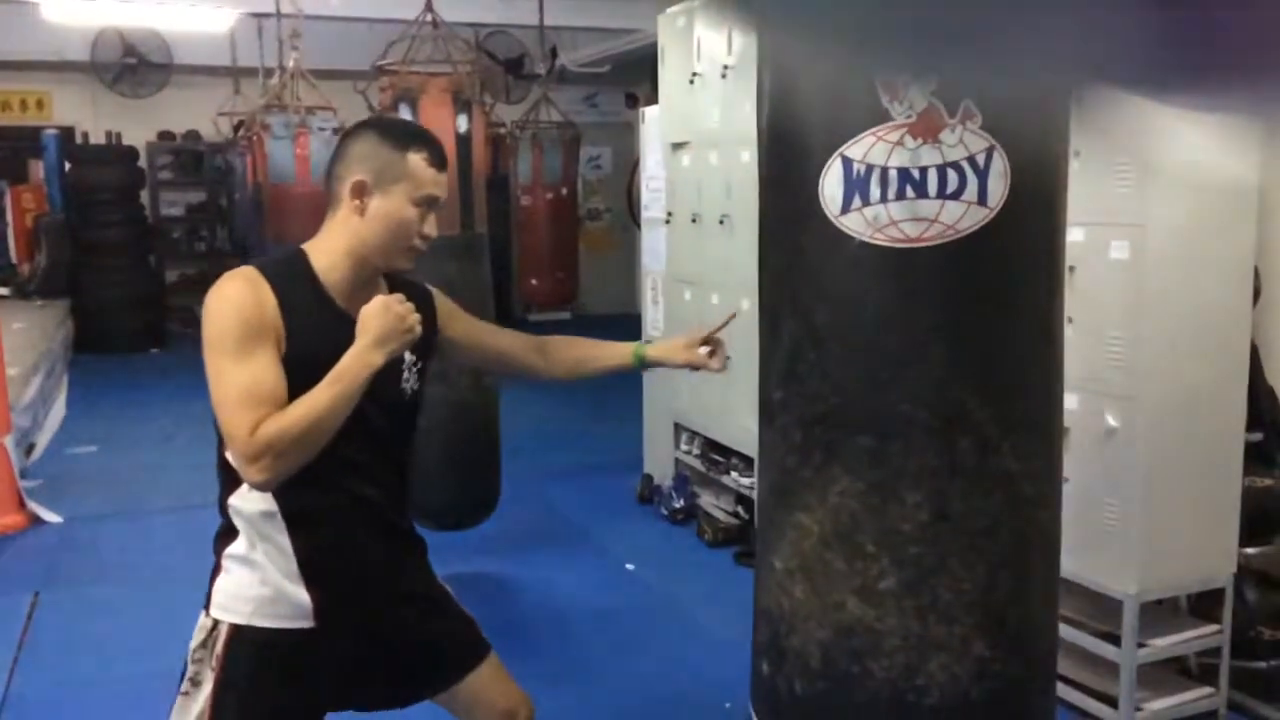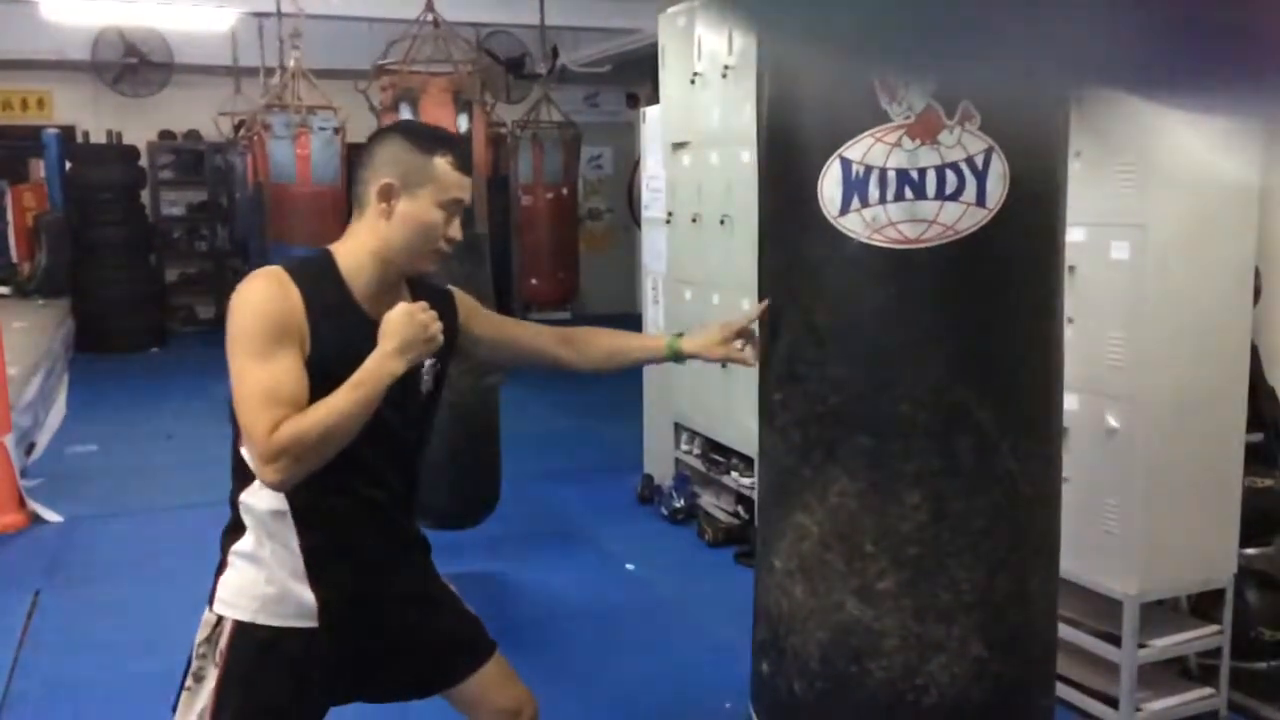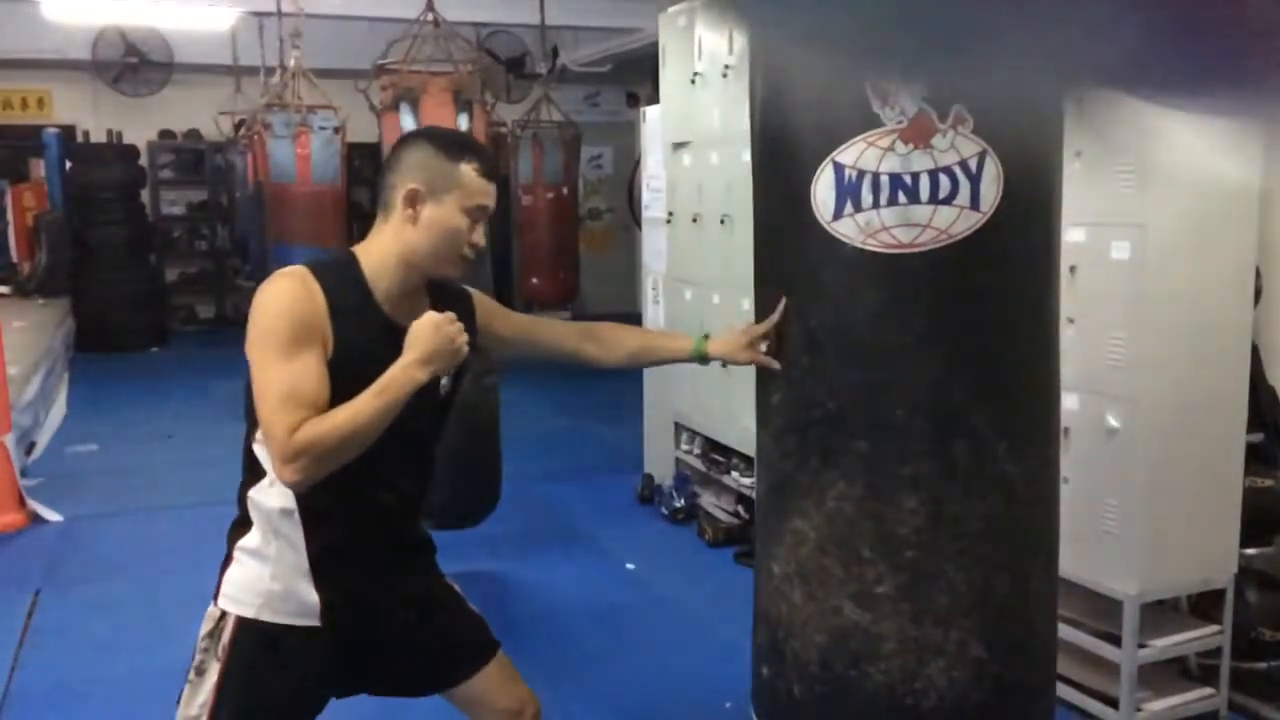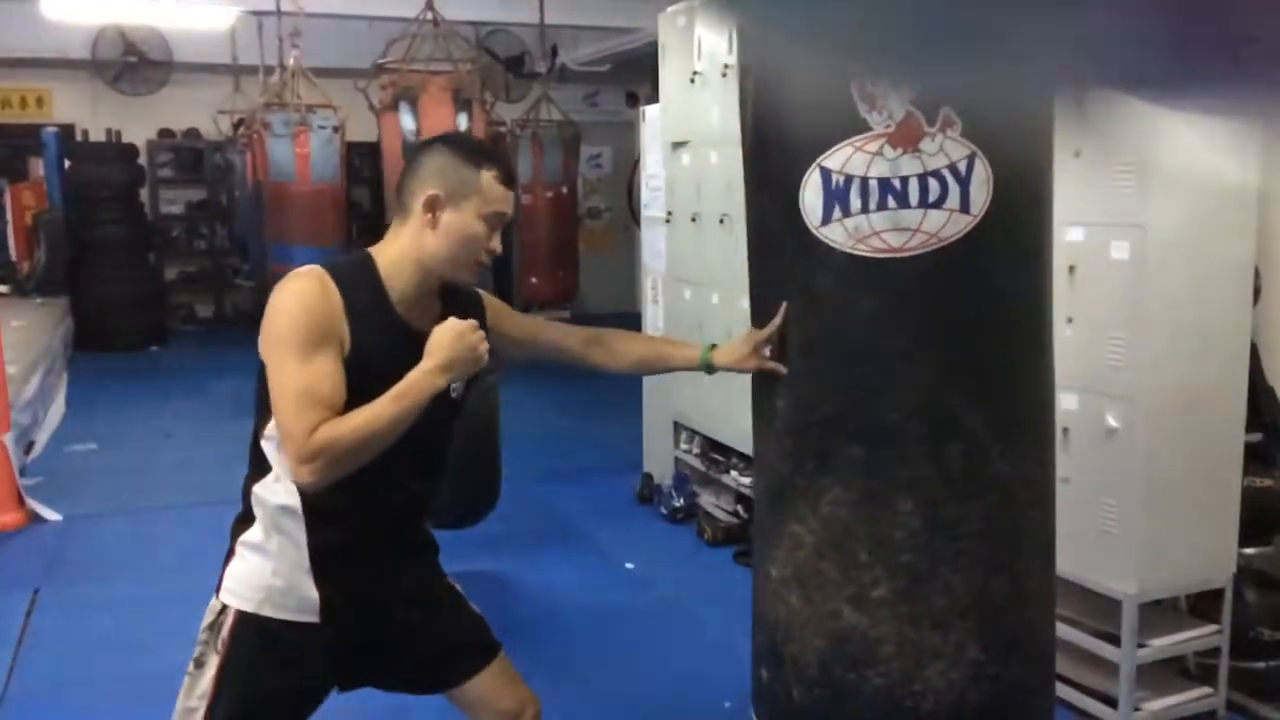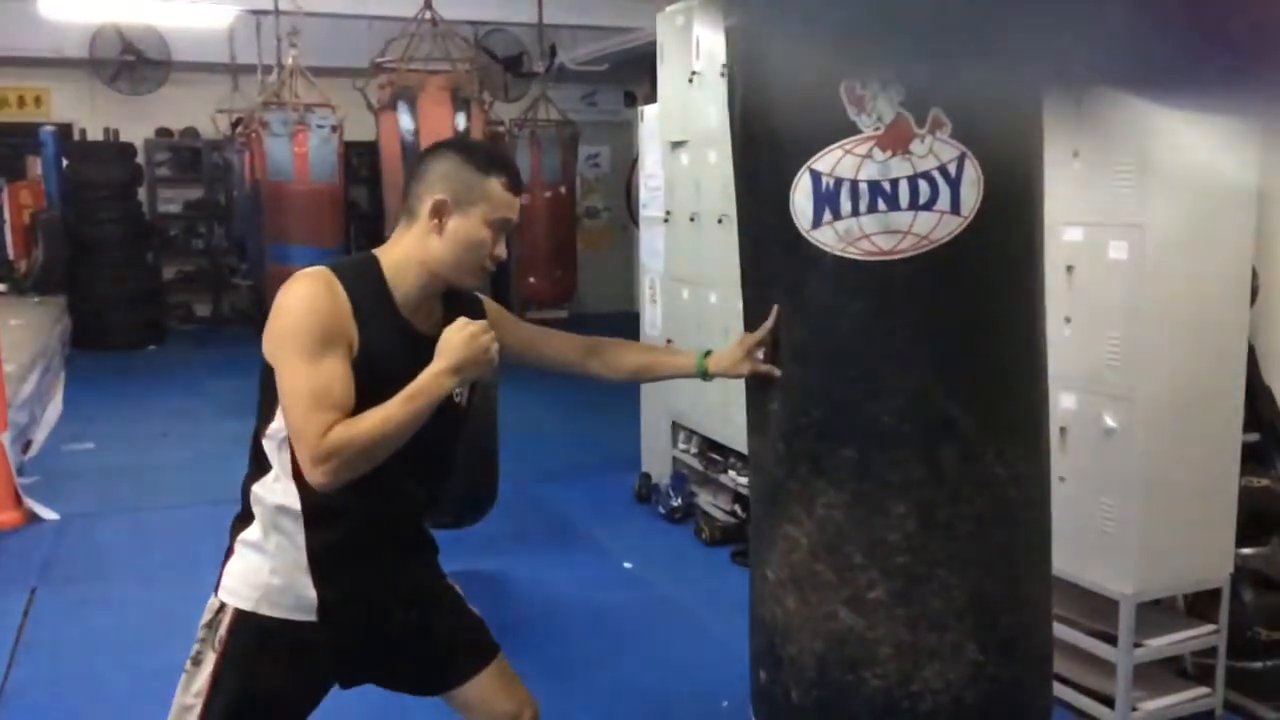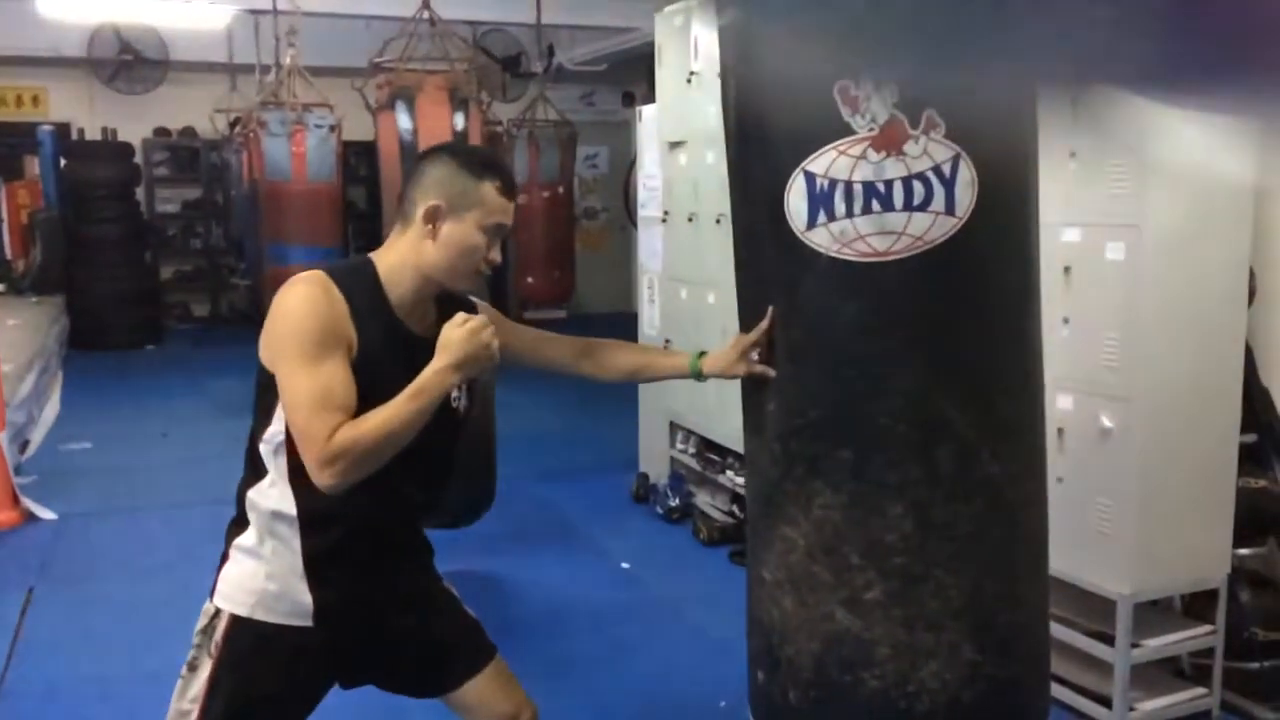
dt=0.2s
person 1, frame 1
left shoulder: (417, 304)
right shoulder: (249, 297)
left elbow: (534, 354)
right elbow: (261, 460)
left wrist: (651, 352)
right wrist: (368, 353)
left hip: (390, 576)
right hip: (273, 603)
person 1, frame 2
left shoulder: (439, 306)
right shoulder: (274, 296)
left elbow: (562, 345)
right elbow: (278, 460)
left wrist: (685, 345)
right wrist: (389, 359)
left hip: (394, 574)
right hip: (279, 600)
person 1, frame 3
left shoulder: (457, 309)
right shoulder: (297, 296)
left elbow: (587, 341)
right elbow: (296, 460)
left wrist: (710, 347)
right wrist: (414, 366)
left hip: (397, 570)
right hip: (283, 596)
person 1, frame 4
left shoulder: (467, 311)
right shoulder: (312, 297)
left elbow: (592, 346)
right elbow: (312, 461)
left wrist: (714, 355)
right wrist: (434, 372)
left hip: (400, 568)
right hip: (285, 589)
person 1, frame 5
left shoulder: (468, 314)
right shoulder: (318, 298)
left elbow: (590, 355)
right elbow: (324, 462)
left wrist: (709, 363)
right wrist: (445, 373)
left hip: (400, 569)
right hip: (284, 587)
person 1, frame 6
left shoulder: (463, 316)
right shoulder: (315, 302)
left elbow: (583, 355)
right elbow: (331, 464)
left wrist: (703, 363)
right wrist: (447, 370)
left hip: (395, 571)
right hip: (281, 591)
